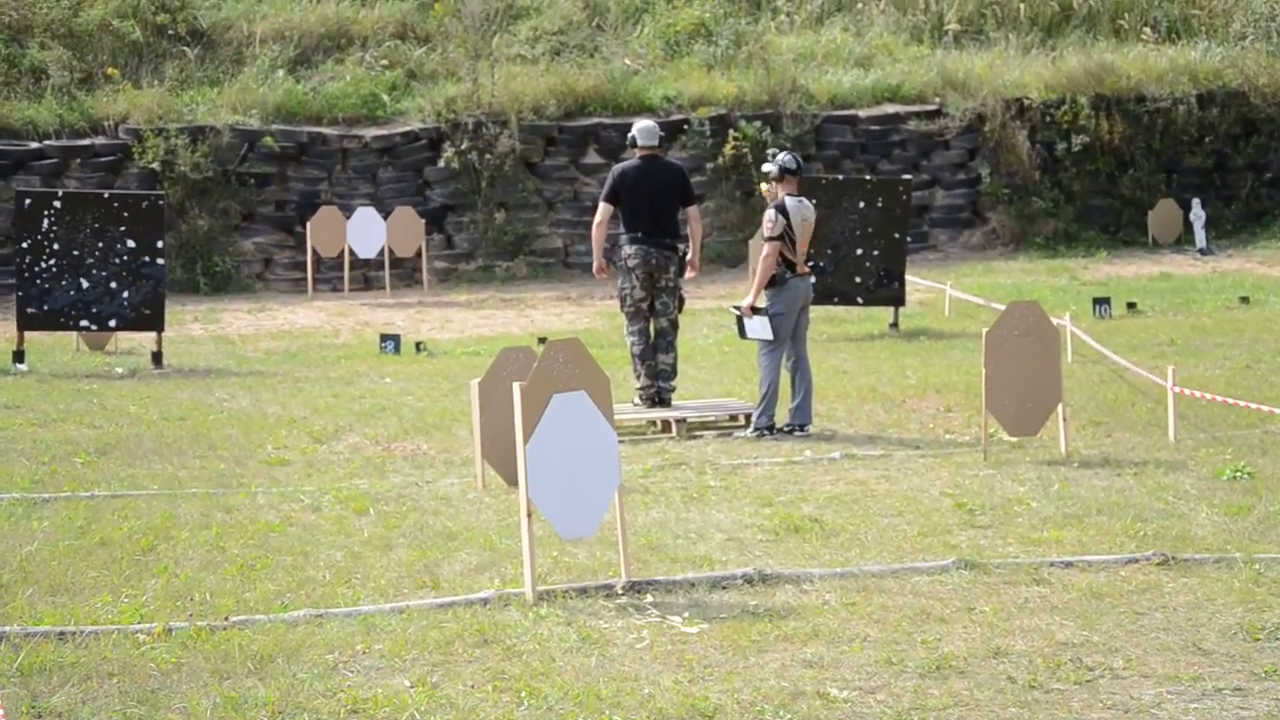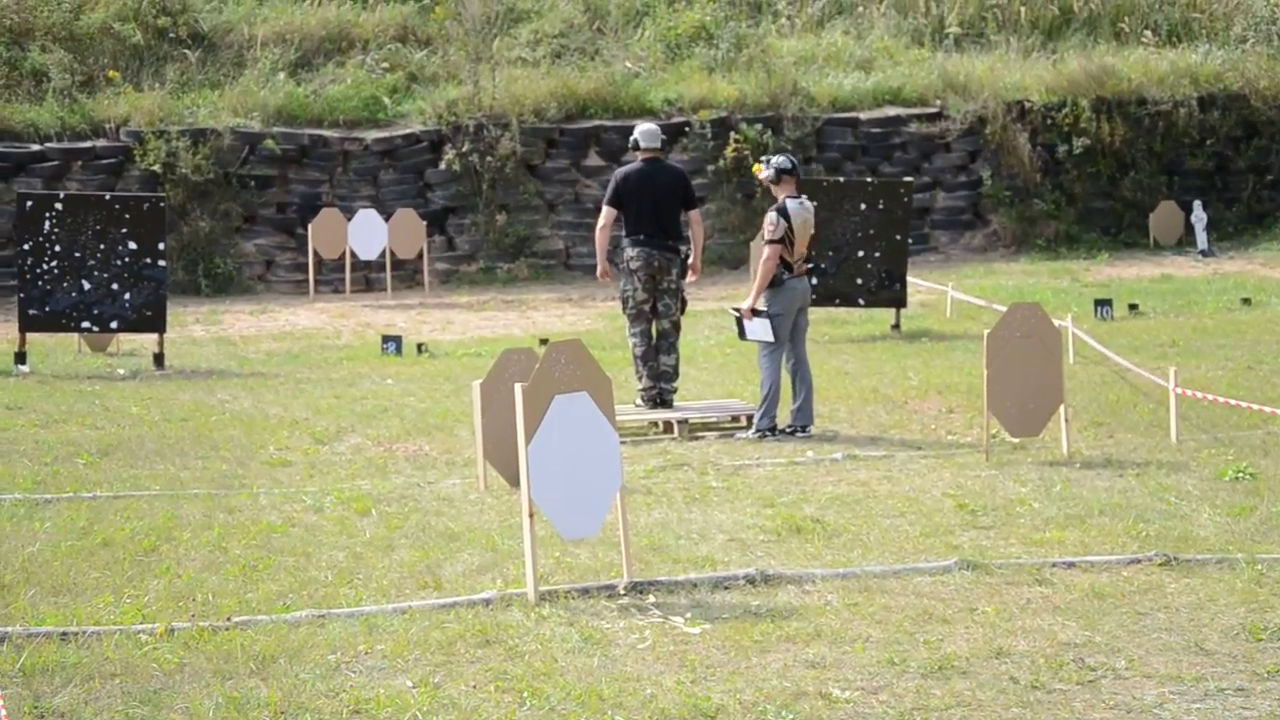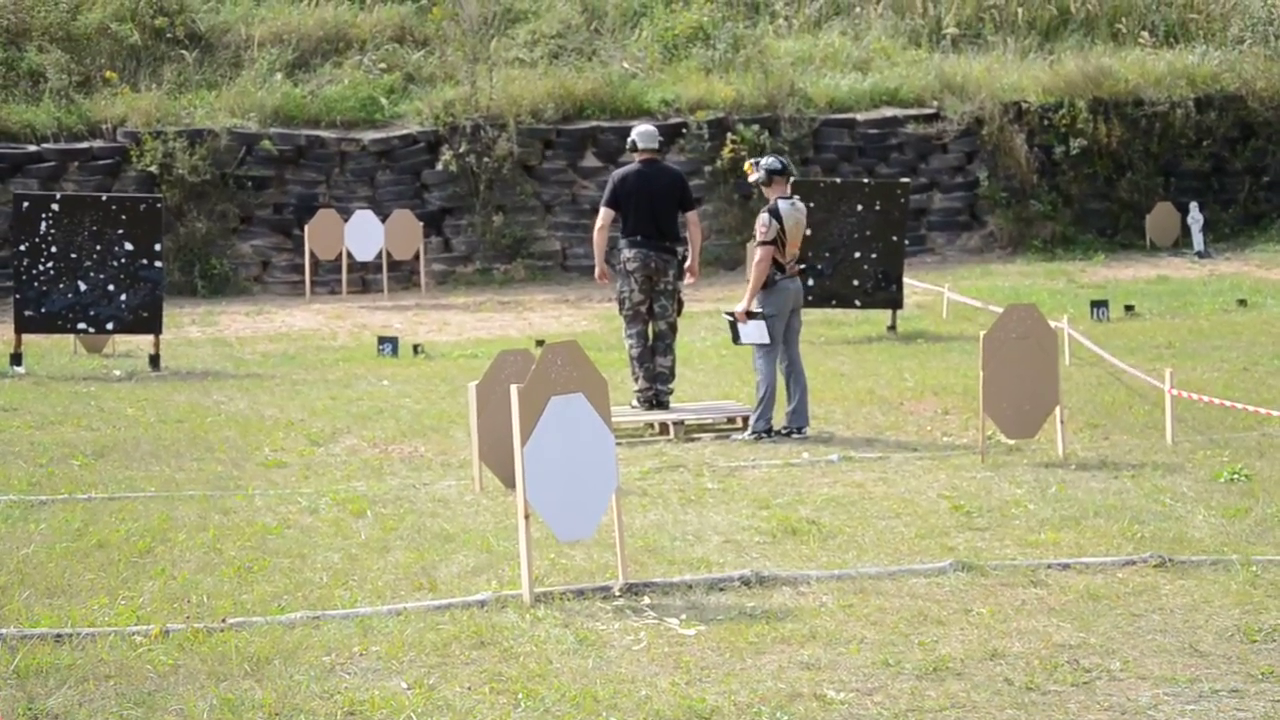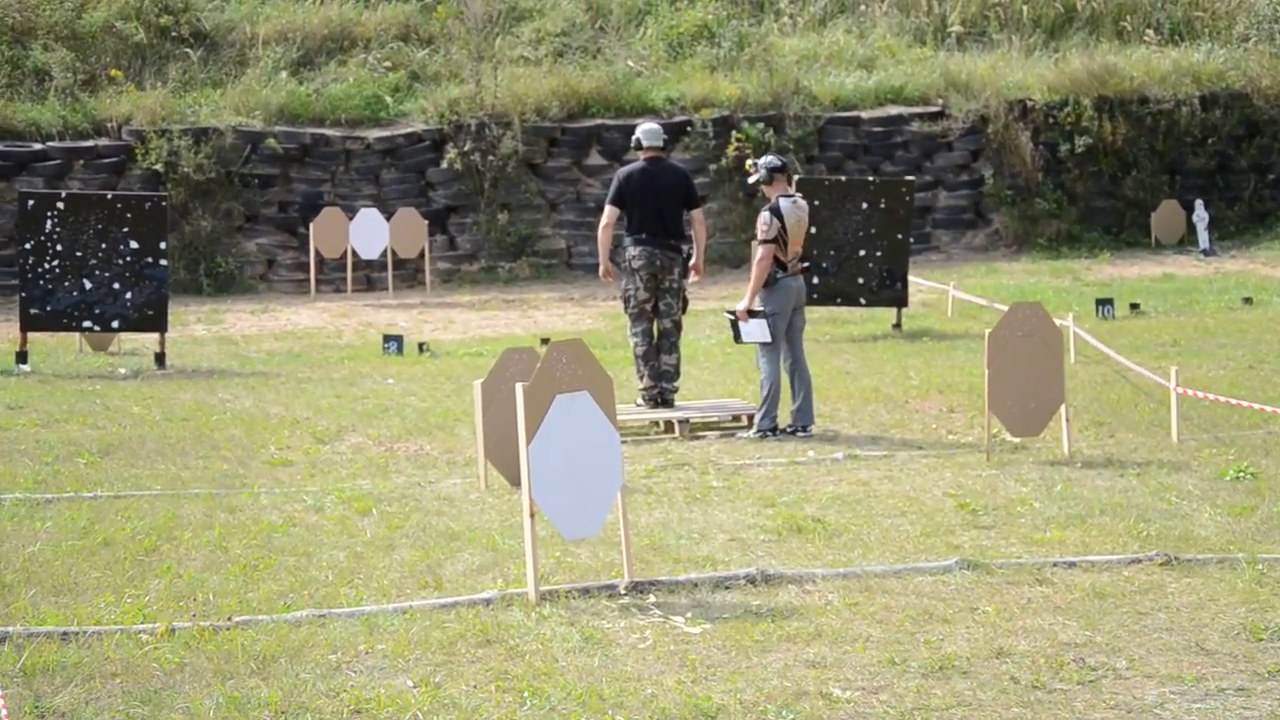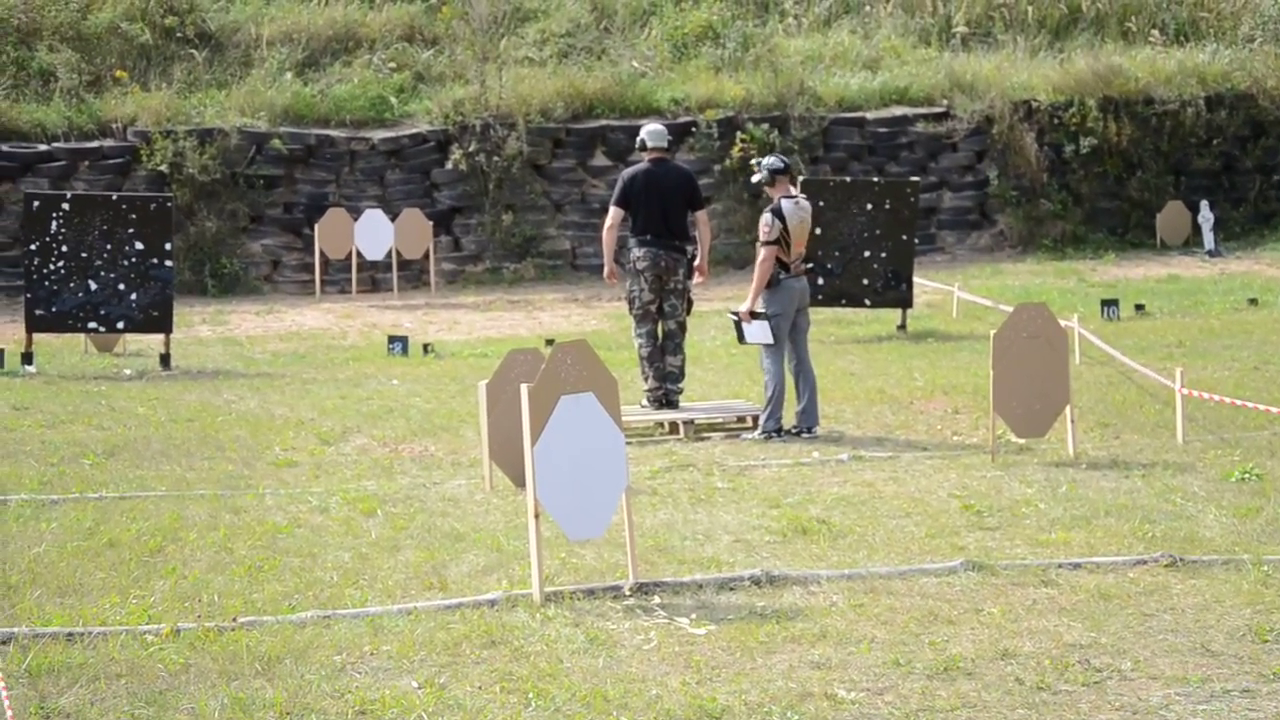
dt=0.3s
person 1, frame 1
left shoulder: (621, 172)
right shoulder: (676, 171)
left elbow: (600, 220)
right elbow: (694, 217)
left wrist: (597, 257)
right wrist: (694, 254)
left hip: (635, 252)
right hip: (668, 253)
left knee: (638, 325)
right knee: (667, 325)
left ankle: (647, 391)
right ankle: (665, 391)
person 1, frame 2
left shoulder: (623, 176)
right shoulder: (678, 175)
left elbow: (604, 223)
right elbow: (696, 221)
left wrist: (601, 261)
right wrist: (696, 257)
left hip: (637, 255)
right hip: (670, 255)
left knee: (640, 327)
right knee: (669, 327)
left ankle: (648, 392)
right ankle: (667, 392)
person 1, frame 3
left shoulder: (621, 177)
right shoulder: (675, 177)
left elbow: (602, 224)
right elbow: (693, 222)
left wrist: (599, 262)
right wrist: (693, 259)
left hip: (633, 256)
right hip: (667, 257)
left knee: (636, 328)
right knee: (665, 328)
left ankle: (644, 394)
right ankle: (662, 393)
person 1, frame 4
left shoulder: (626, 175)
right shoulder: (680, 175)
left elbow: (607, 222)
right elbow: (698, 220)
left wrist: (604, 260)
right wrist: (698, 257)
left hip: (639, 254)
right hip: (672, 255)
left knee: (641, 326)
right knee: (670, 327)
left ankle: (649, 392)
right ankle: (667, 391)
person 1, frame 5
left shoulder: (631, 176)
right shoulder: (685, 176)
left elbow: (611, 223)
right elbow: (703, 221)
left wrist: (608, 262)
right wrist: (703, 258)
left hip: (643, 255)
right hip: (676, 256)
left knee: (645, 327)
right knee: (675, 328)
left ankle: (654, 393)
right ankle: (672, 393)
person 2, frame 1
left shoulder: (777, 211)
right shoulder: (807, 208)
left elbow: (769, 256)
left wrist: (752, 295)
left hip: (783, 287)
right hip: (804, 283)
left knee: (770, 354)
right knee: (798, 354)
left ankle: (763, 423)
right ankle: (800, 420)
person 2, frame 2
left shoulder: (777, 213)
right shoulder: (807, 207)
left elbow: (770, 258)
left wrist: (753, 298)
right wrist: (767, 179)
left hip: (782, 288)
right hip: (802, 284)
left knee: (770, 356)
right knee: (797, 355)
left ankle: (765, 424)
right ankle: (802, 421)
person 2, frame 3
left shoulder: (769, 214)
right shoulder: (799, 208)
left elbow: (762, 260)
left wrist: (747, 300)
right wrist: (757, 172)
left hip: (774, 289)
right hip: (794, 285)
left knee: (765, 358)
right knee: (791, 357)
left ankle: (760, 426)
right ankle: (797, 423)
person 2, frame 4
left shoulder: (770, 212)
right shoulder: (801, 205)
left elbow: (763, 259)
left wrist: (748, 299)
right wrist: (759, 169)
left hip: (776, 287)
right hip: (797, 283)
left knee: (769, 356)
right knee: (795, 355)
left ankle: (766, 424)
right ankle: (802, 421)
person 2, frame 5
left shoulder: (773, 214)
right shoulder: (804, 206)
left elbow: (766, 260)
left wrist: (750, 300)
right wrist: (782, 180)
left hip: (779, 288)
right hip: (800, 284)
left knee: (773, 358)
right knee: (800, 356)
left ankle: (771, 425)
right ankle: (807, 422)
